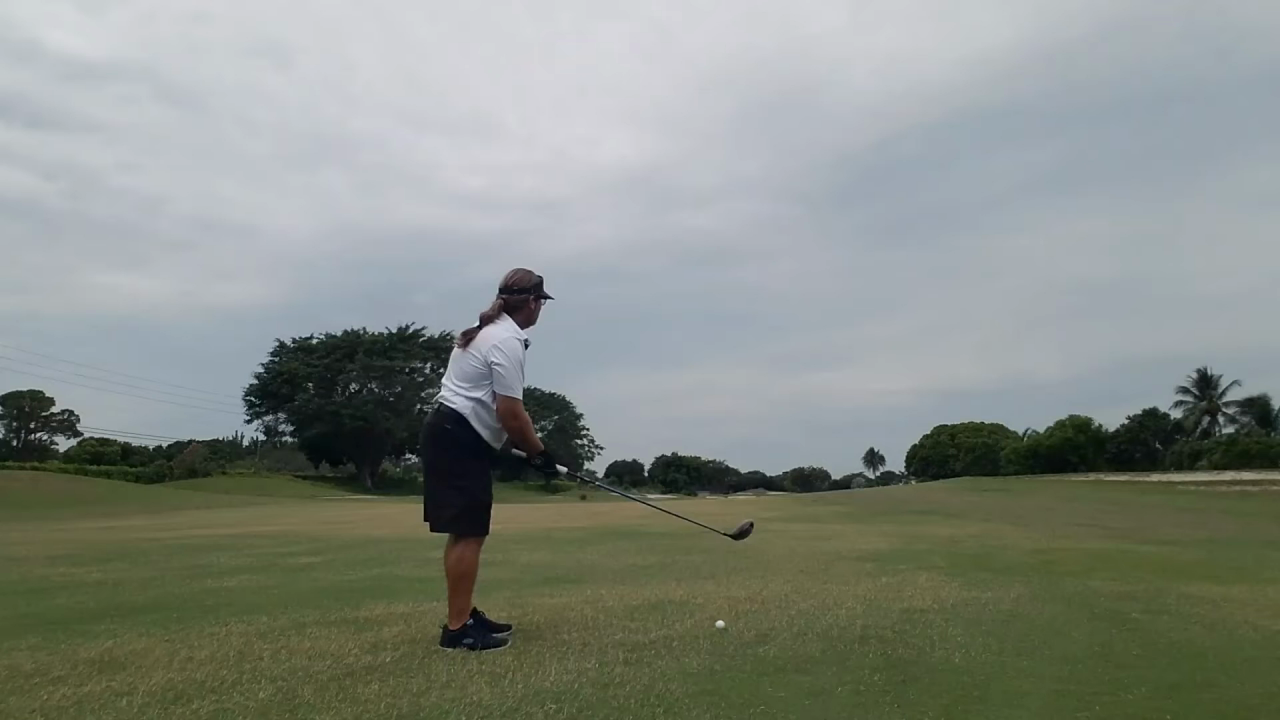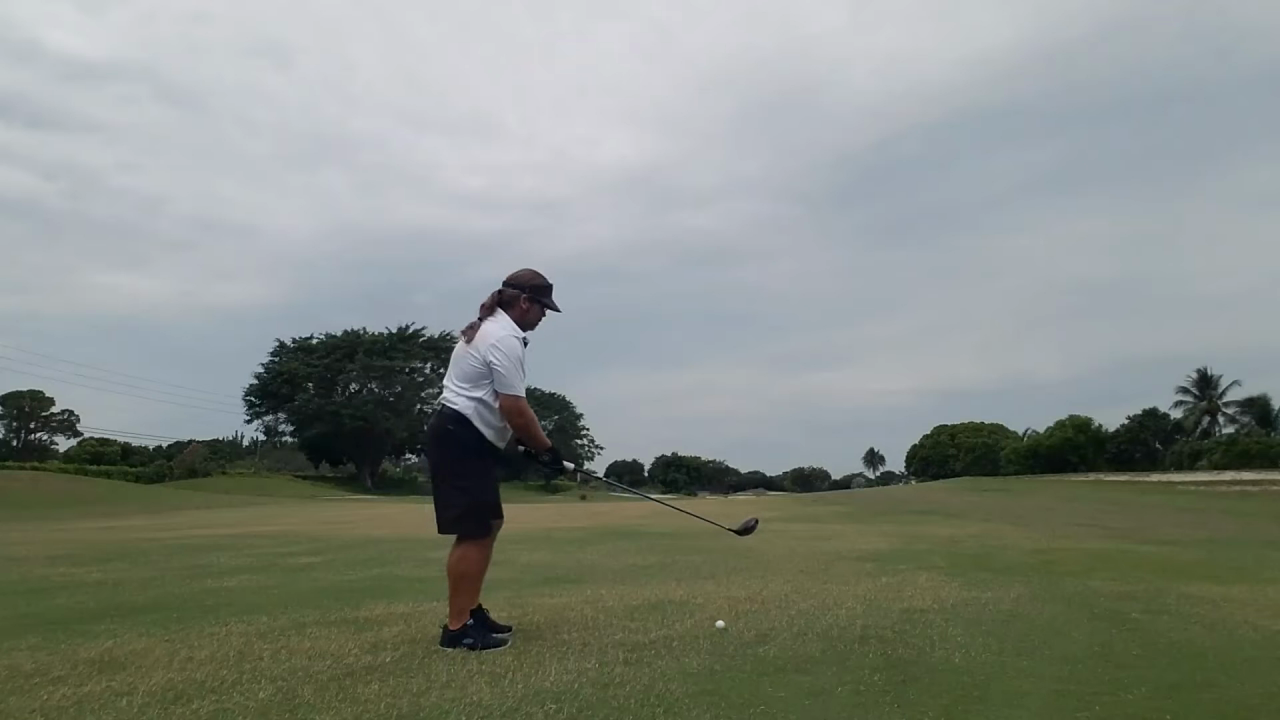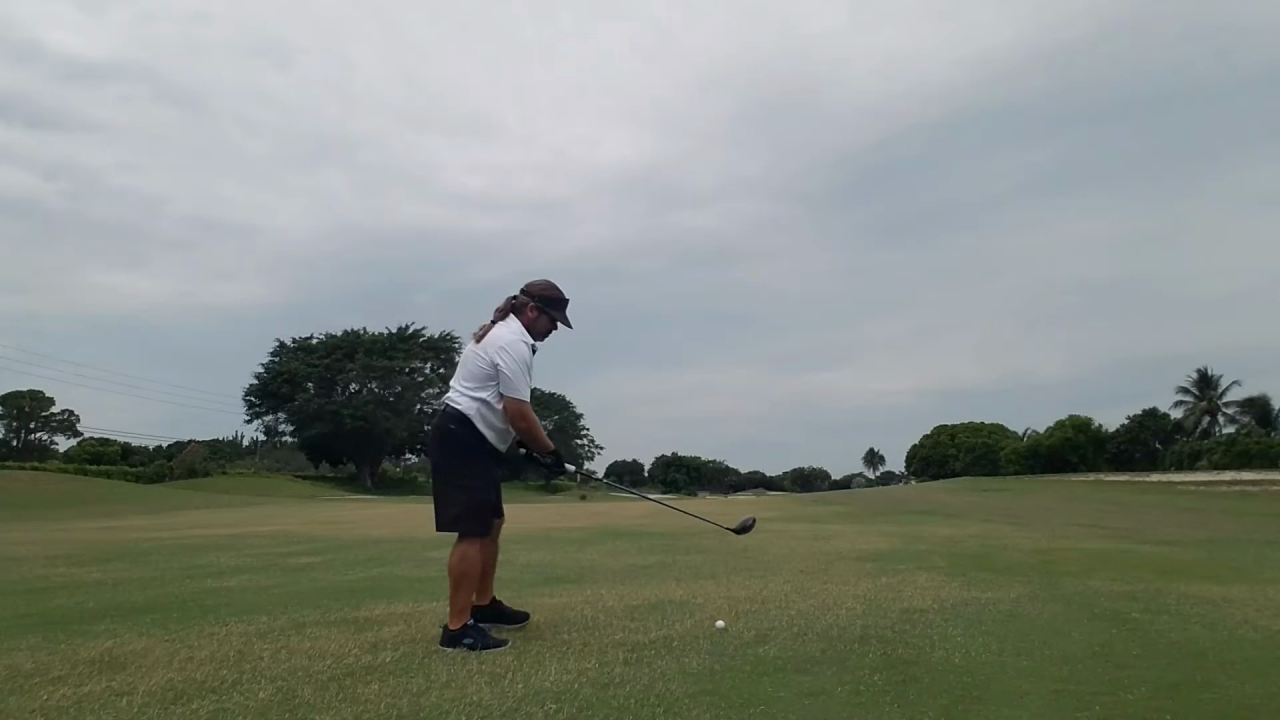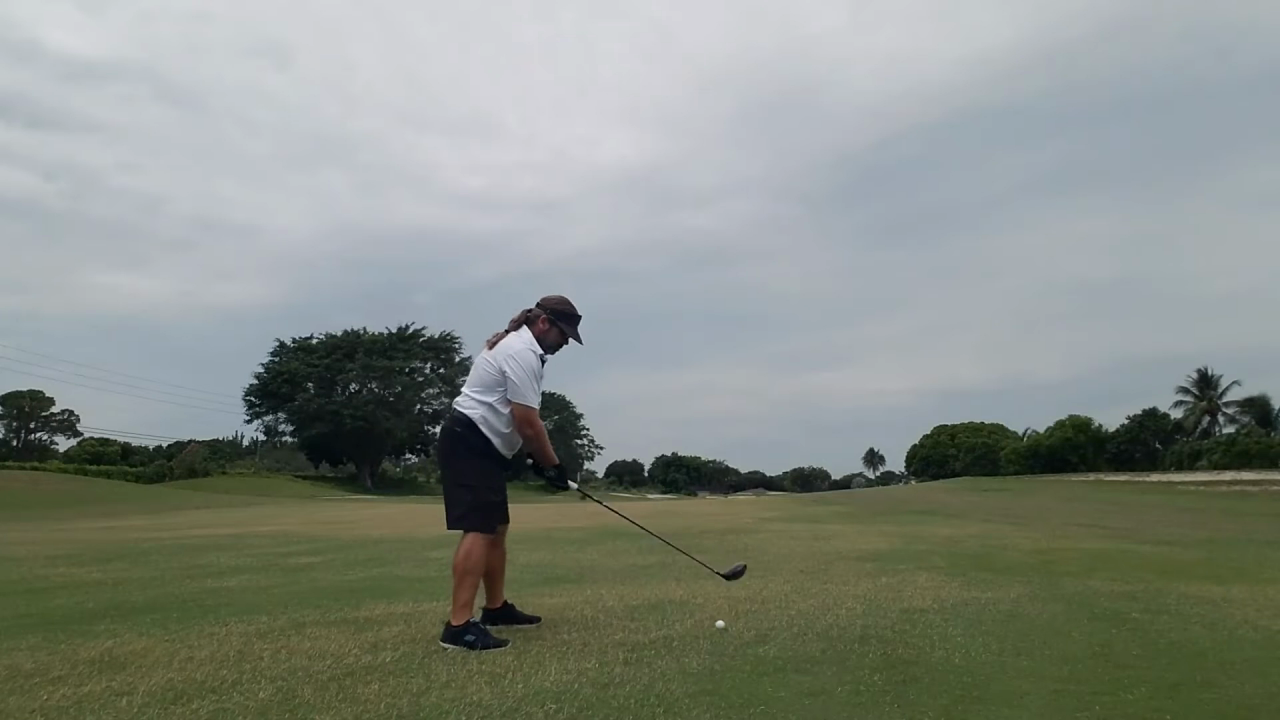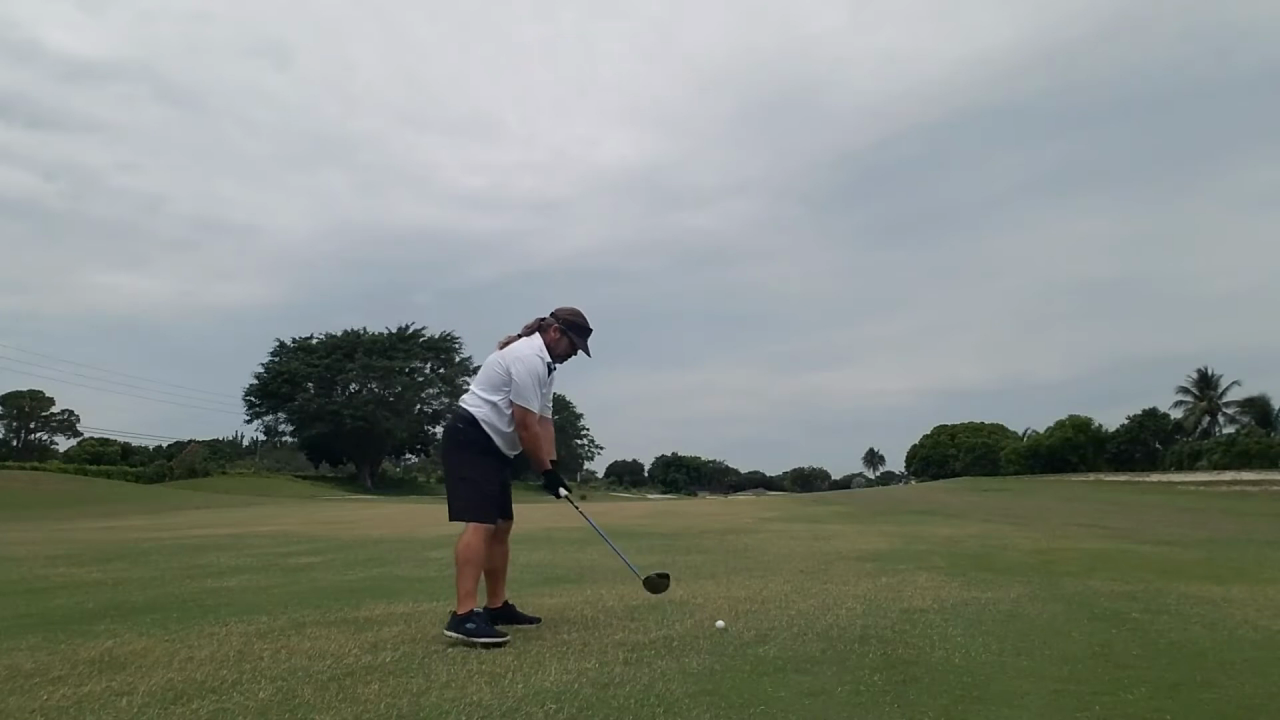
dt=0.3s
person 1, frame 1
left shoulder: (490, 331)
right shoulder: (508, 342)
right elbow: (510, 413)
left wrist: (528, 445)
right wrist: (539, 452)
left hip: (452, 435)
right hip: (460, 440)
left knee: (466, 533)
right knee: (468, 534)
left ankle: (465, 615)
right ankle: (457, 628)
person 1, frame 2
left shoulder: (492, 329)
right shoulder: (505, 339)
right elbow: (515, 410)
left wrist: (530, 443)
right wrist: (546, 449)
left hip: (462, 438)
right hip: (464, 441)
left knee: (488, 526)
right knee: (472, 533)
left ankle: (470, 611)
right ankle: (457, 628)
person 1, frame 3
left shoulder: (502, 335)
right shoulder: (514, 344)
left elbow: (507, 410)
right elbow: (519, 414)
left wrist: (532, 445)
right wrist: (549, 451)
left hip: (469, 442)
right hip: (463, 443)
left knee: (490, 526)
right knee: (472, 533)
left ankle: (484, 604)
right ankle: (457, 628)
person 1, frame 4
left shoulder: (521, 348)
right shoulder: (522, 353)
left elbow: (522, 418)
right elbow: (527, 422)
left wrist: (539, 458)
right wrist: (553, 465)
left hip: (481, 447)
right hip: (469, 445)
left knee: (496, 529)
right knee: (478, 531)
left ankle: (496, 606)
right ankle: (459, 625)
person 1, frame 5
left shoulder: (543, 363)
right shoulder: (528, 357)
left elbow: (543, 422)
right elbow: (526, 426)
left wrist: (552, 467)
right wrist: (545, 471)
left hip: (491, 447)
right hip: (469, 441)
left knee: (500, 526)
right knee: (480, 524)
left ankle: (496, 606)
right ankle: (464, 615)
